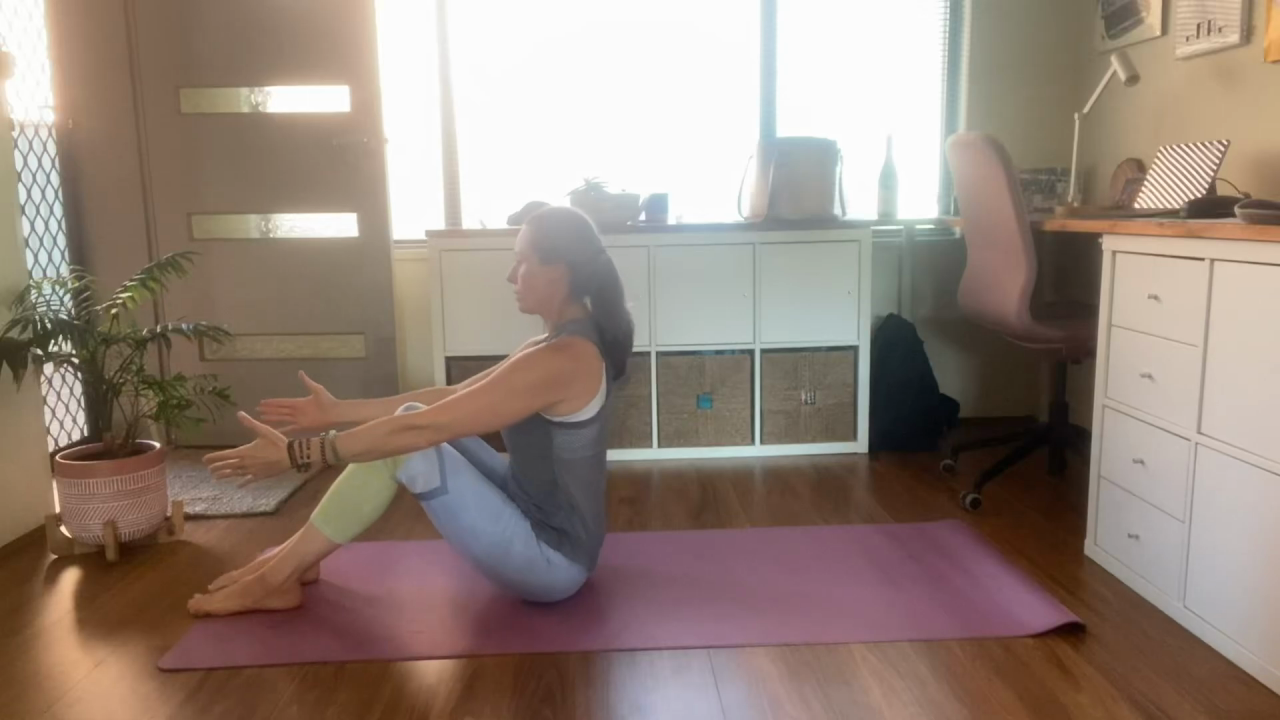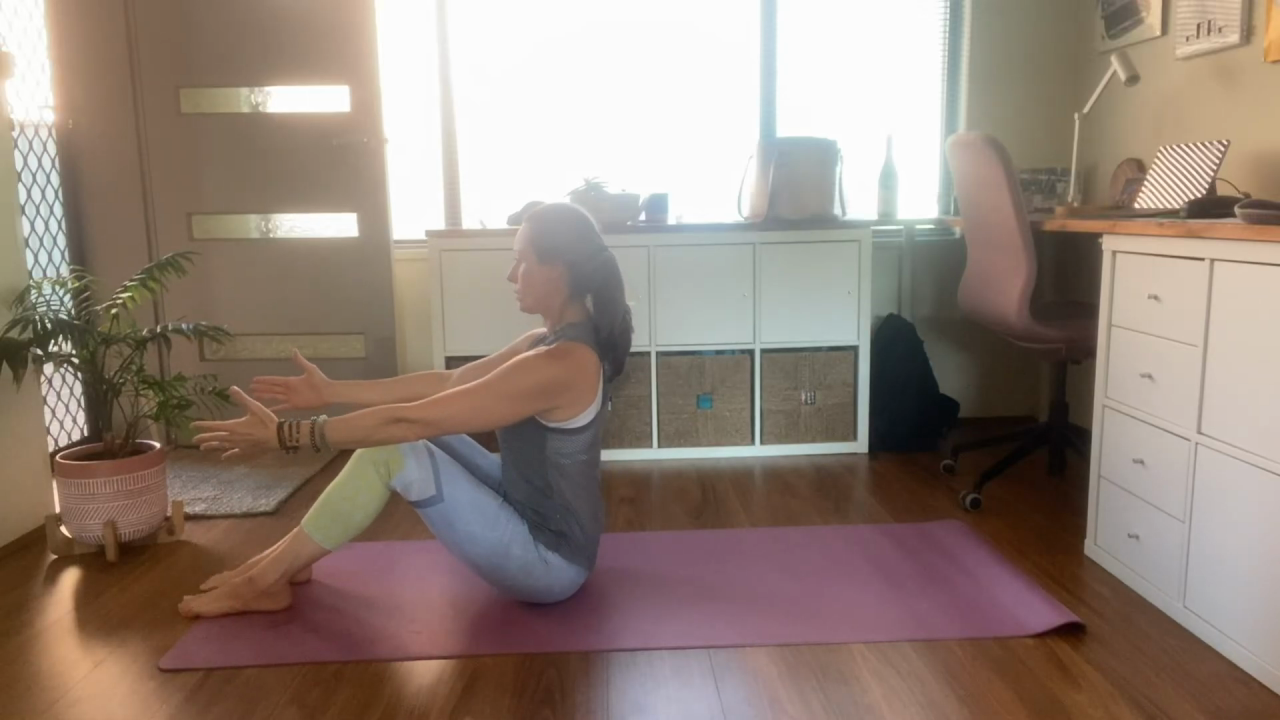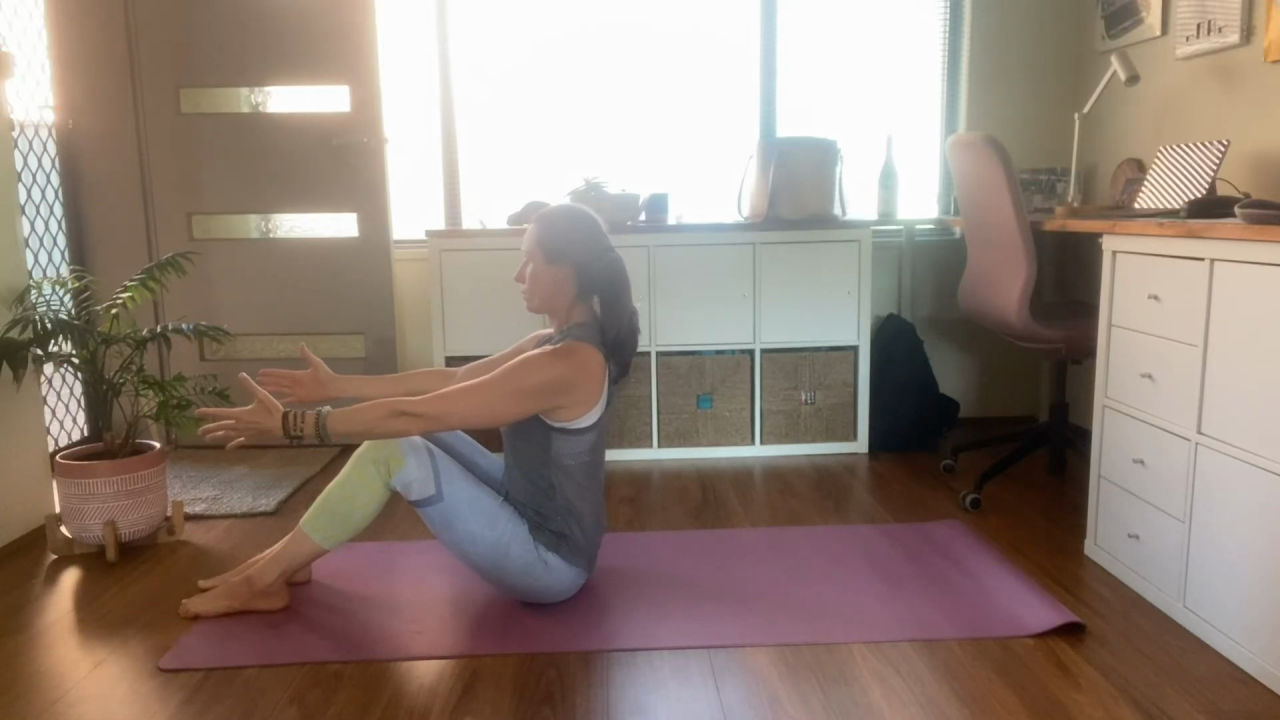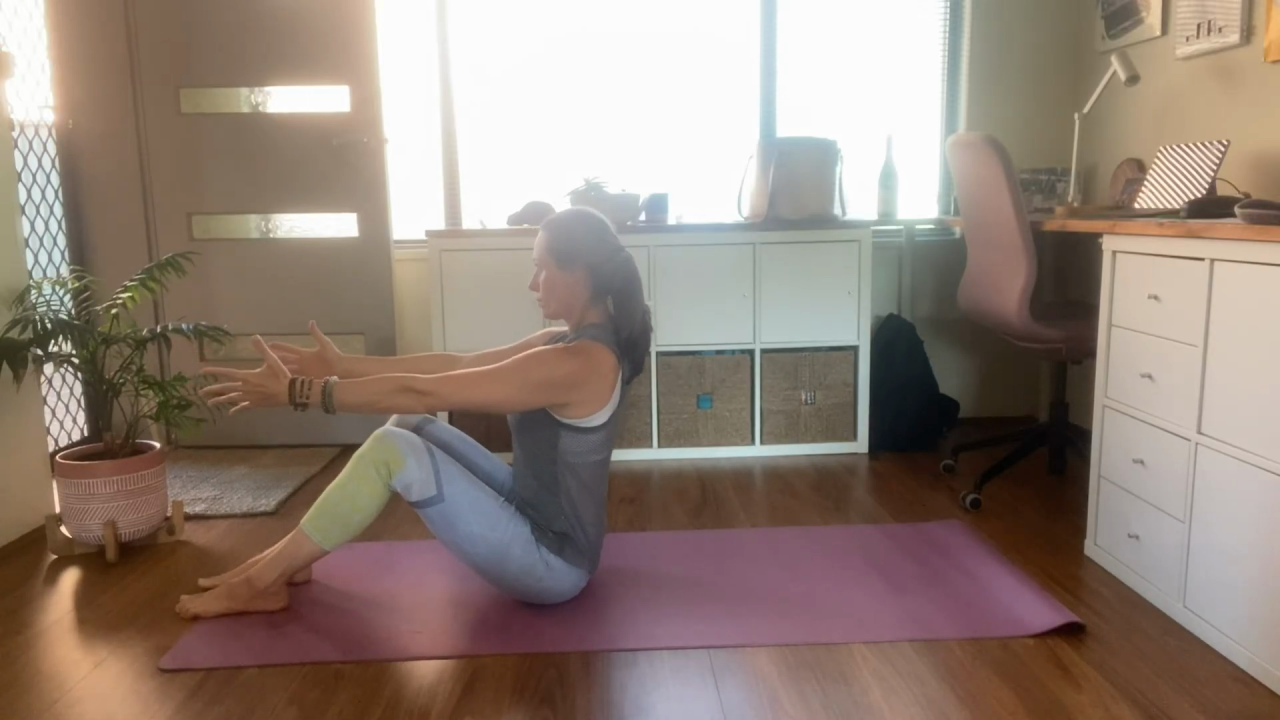
dt=0.7s
person 1, frame 1
left shoulder: (561, 360)
right shoulder: (561, 346)
left elbow: (420, 429)
right elbow: (453, 398)
left wrist: (294, 454)
right wrist: (338, 410)
left hip: (552, 560)
right hip: (545, 526)
left knee: (404, 443)
right knee: (410, 419)
left ankle: (277, 577)
right ankle: (294, 557)
person 1, frame 2
left shoulder: (559, 365)
right shoulder: (556, 343)
left elbow: (409, 421)
right elbow: (448, 383)
left wrist: (284, 435)
right wrist: (331, 391)
left hip: (549, 560)
right hip: (536, 520)
left knee: (392, 451)
right knee: (412, 434)
left ankle: (264, 582)
right ankle: (284, 560)
person 1, frame 3
left shoulder: (565, 364)
right shoulder: (562, 344)
left elbow: (414, 413)
right elbow: (452, 381)
left wrist: (289, 424)
right wrist: (336, 385)
left hip: (549, 561)
right hip: (536, 521)
left knee: (393, 451)
right knee: (404, 437)
left ankle: (262, 582)
right ankle: (284, 559)
person 1, frame 4
left shoulder: (577, 364)
right shoulder: (574, 344)
left elbow: (424, 392)
right elbow: (456, 365)
left wrist: (296, 391)
right wrist: (341, 364)
left hip: (551, 562)
right hip: (537, 518)
left knee: (391, 451)
right knee: (409, 428)
left ankle: (262, 583)
right ankle: (284, 561)
